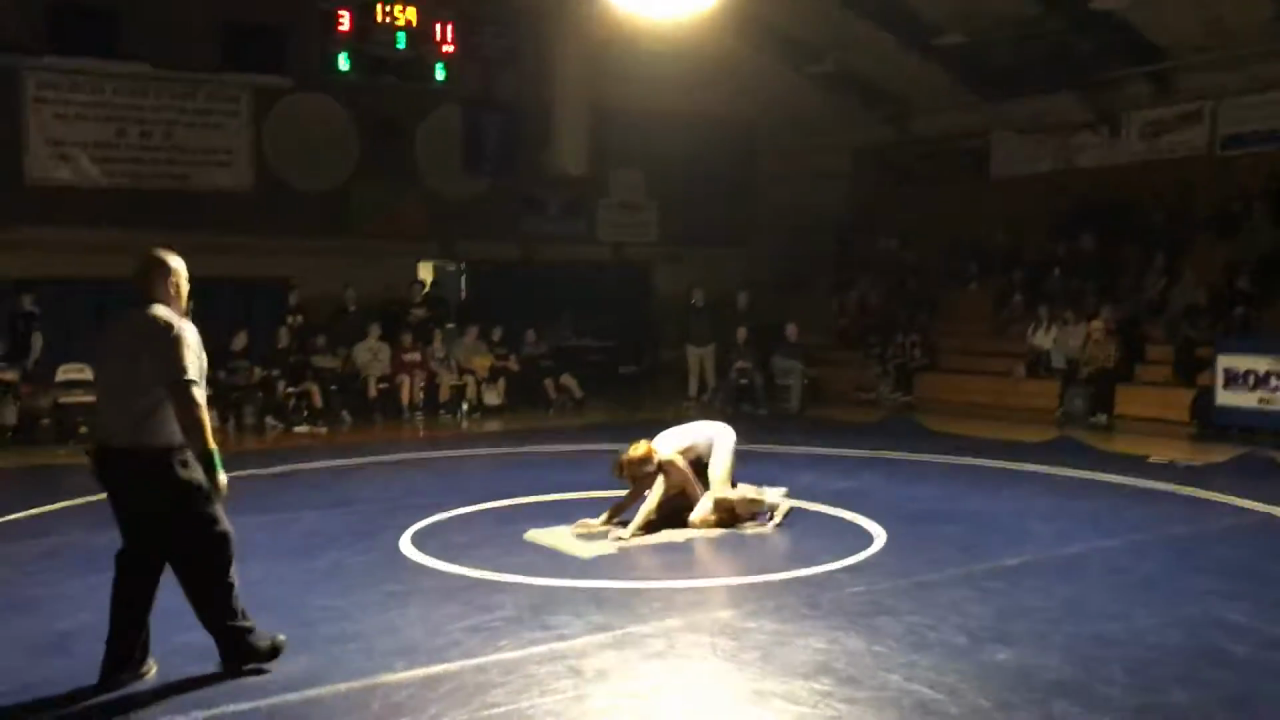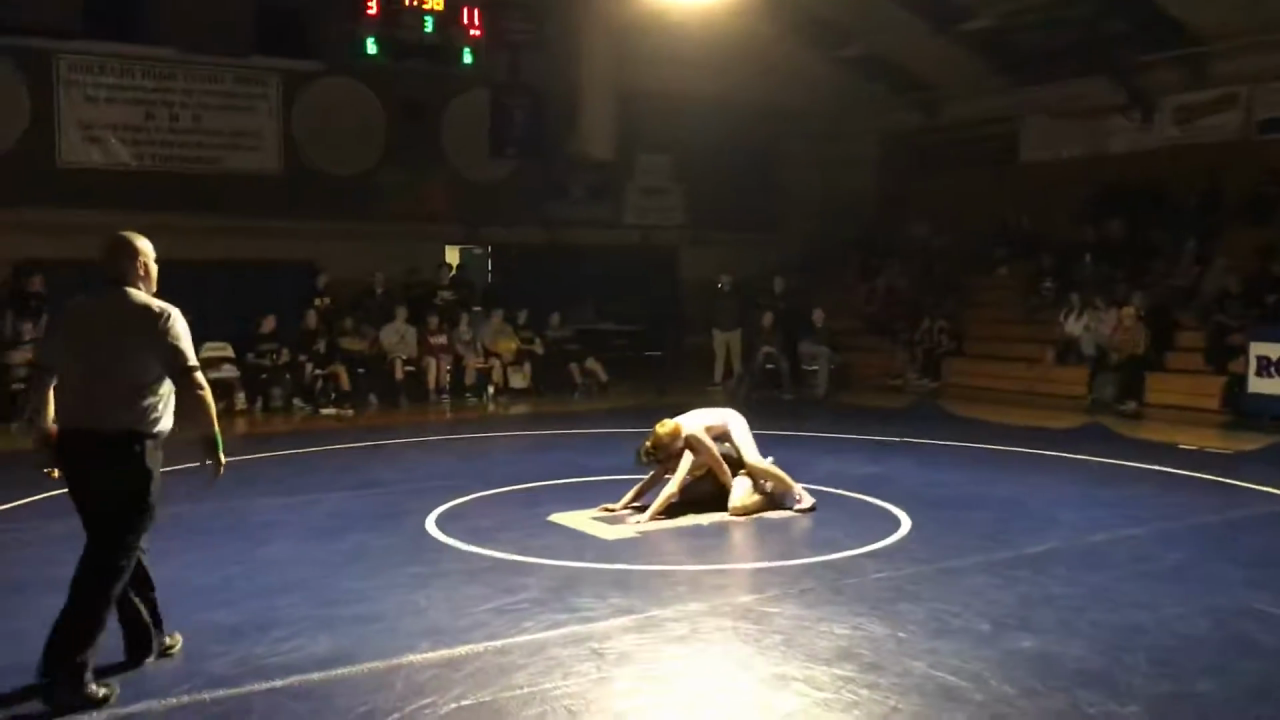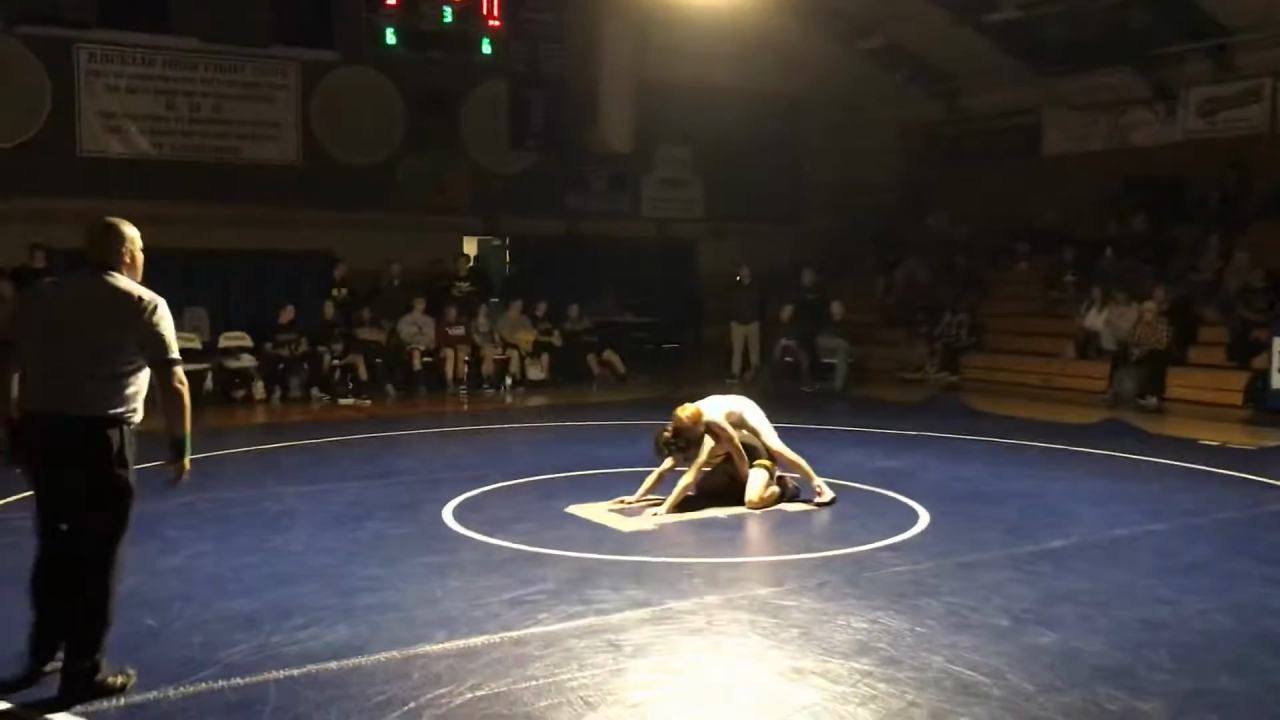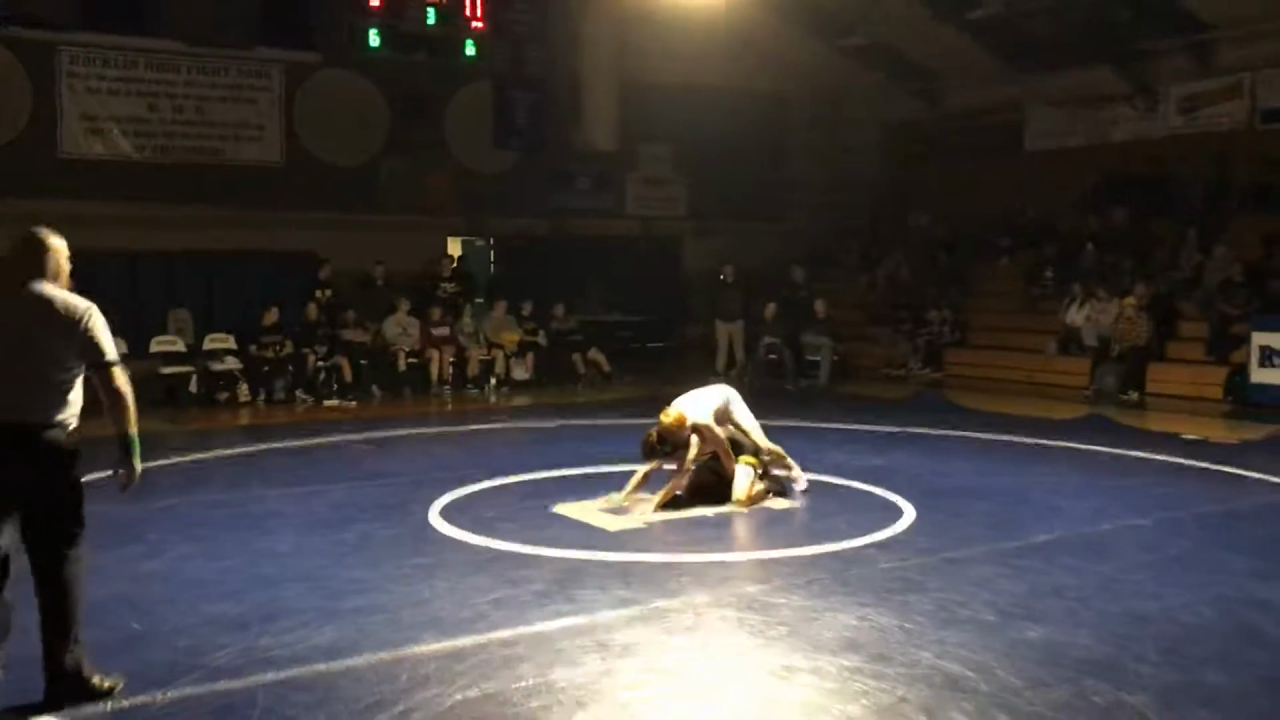
dt=0.4s
person 1, frame 1
left shoulder: (118, 331)
right shoulder: (174, 329)
left elbow: (109, 392)
right elbow: (188, 401)
right wrist: (213, 466)
left hip: (115, 457)
right hip: (160, 461)
left knee: (139, 558)
right knee: (211, 549)
left ankle: (123, 661)
right ankle: (240, 644)
person 1, frame 2
left shoulder: (73, 314)
right shoulder: (161, 316)
left elbow: (44, 378)
right elbow: (192, 384)
left wrist: (48, 433)
right wrist: (213, 441)
left hip: (77, 445)
right hip: (127, 448)
left knee: (114, 550)
right knee: (111, 559)
left ankle: (148, 639)
right ankle: (67, 675)
person 1, frame 3
left shoulder: (43, 296)
right shoulder: (145, 305)
right elbow: (173, 383)
right wrist: (180, 447)
left hip: (40, 431)
right hip: (100, 437)
left knee: (55, 547)
right knee: (94, 556)
left ankle: (43, 653)
right ankle: (84, 672)
person 1, frame 4
right shoulder: (78, 311)
right elbow: (115, 387)
right wrist: (129, 448)
right hip: (40, 445)
right knee: (57, 559)
right ankle: (67, 674)
